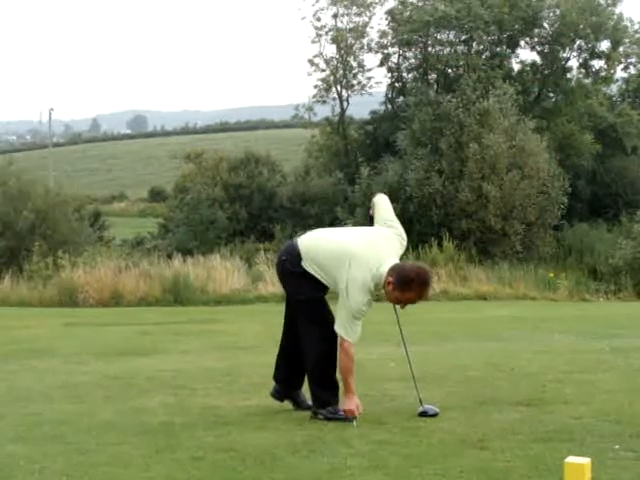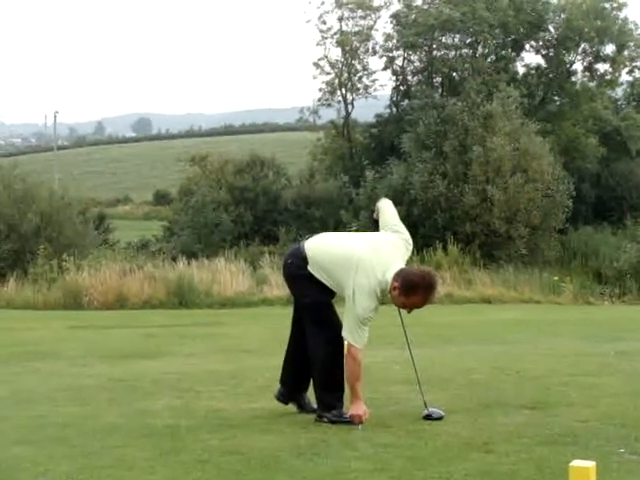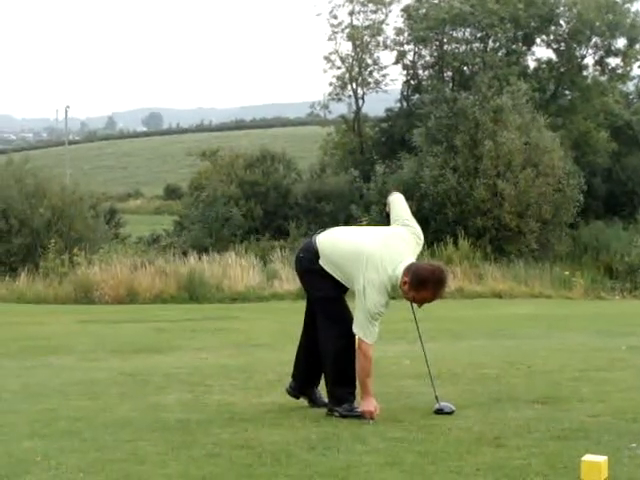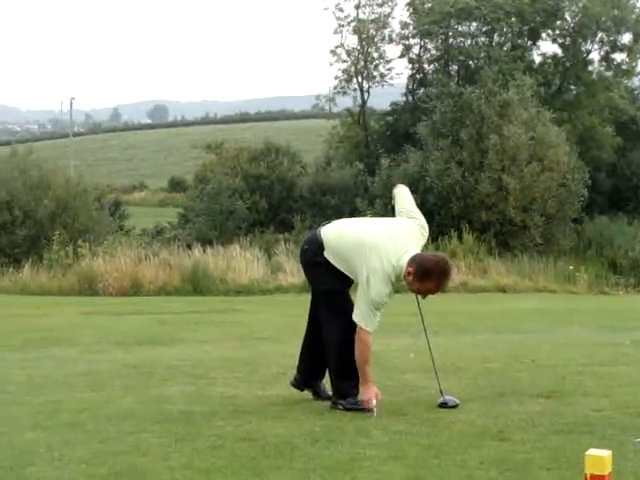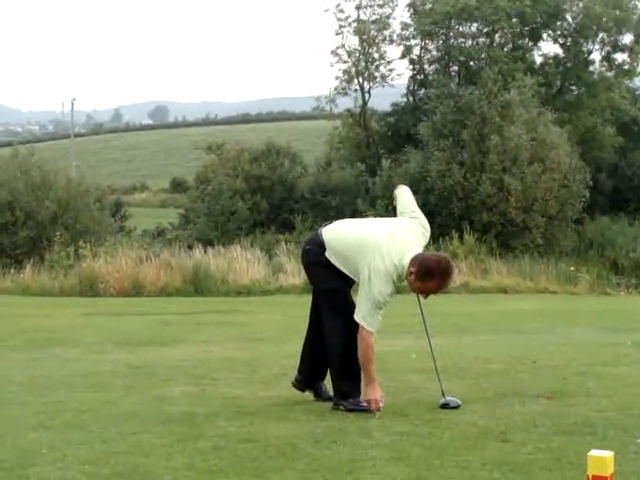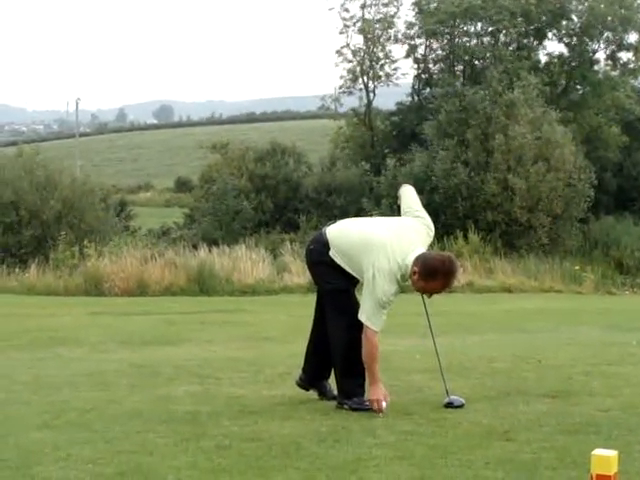
dt=0.5s
person 1, frame 1
left shoulder: (397, 238)
right shoulder: (360, 286)
left elbow: (379, 199)
right elbow: (346, 344)
right wrist: (350, 395)
left hip: (307, 254)
right hip: (295, 265)
left knee: (300, 326)
right knee: (323, 332)
left ankle: (286, 386)
right ankle: (324, 403)
person 1, frame 2
left shoulder: (403, 243)
right shoulder: (366, 293)
left elbow: (383, 204)
right elbow: (353, 350)
right wrist: (357, 401)
left hip: (314, 258)
right hip: (301, 267)
left knee: (308, 328)
right knee: (329, 335)
left ankle: (291, 389)
right ankle: (329, 407)
person 1, frame 3
left shoulder: (414, 238)
right shoulder: (376, 288)
left elbow: (395, 197)
right elbow: (364, 345)
right wrist: (367, 397)
left hip: (328, 253)
right hip: (313, 262)
left knee: (320, 323)
right knee: (340, 329)
left ankle: (302, 384)
right ankle: (340, 401)
person 1, frame 4
left shoulder: (419, 229)
right shoulder: (380, 279)
left elbow: (400, 190)
right elbow: (363, 333)
right wrist: (367, 384)
left hip: (333, 245)
right hip: (318, 254)
left knee: (325, 316)
right knee: (342, 321)
left ankle: (307, 376)
right ankle: (344, 394)
person 1, frame 5
left shoulder: (420, 229)
right shoulder: (382, 278)
left elbow: (401, 191)
right elbow: (364, 333)
right wrist: (371, 385)
left hip: (335, 247)
right hip: (320, 255)
left knee: (326, 317)
right knee: (344, 322)
left ankle: (308, 377)
right ankle: (346, 395)
person 1, frame 6
left shoulder: (424, 228)
right shoulder: (386, 278)
left elbow: (406, 190)
right elbow: (369, 333)
right wrist: (374, 384)
left hip: (338, 244)
right hip: (323, 254)
left knee: (331, 317)
right knee: (348, 322)
left ankle: (312, 376)
right ankle: (350, 394)
